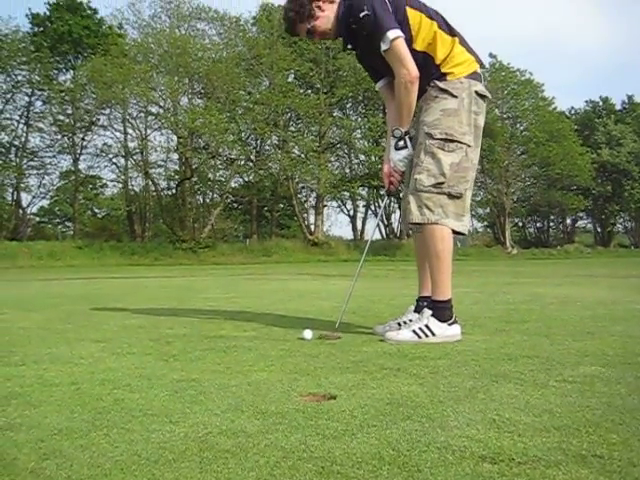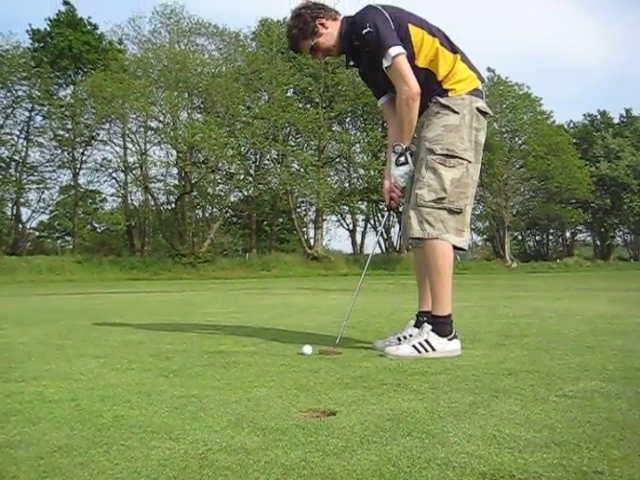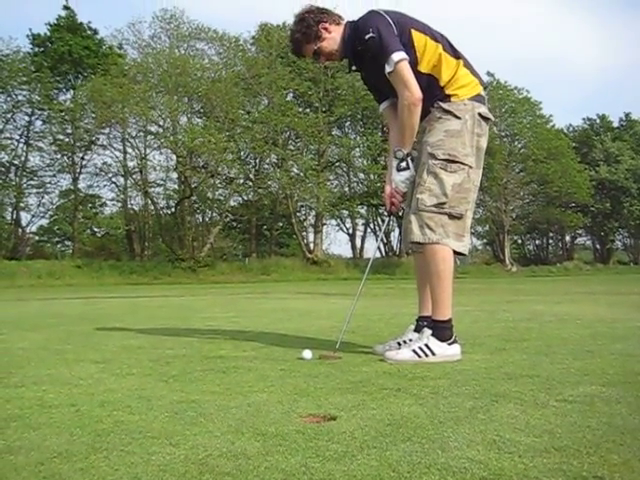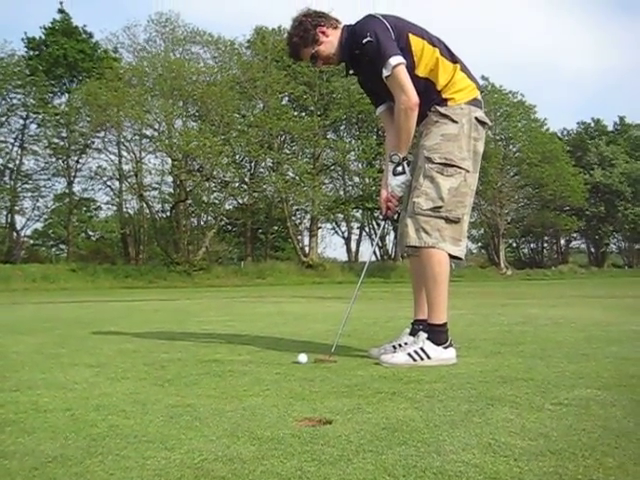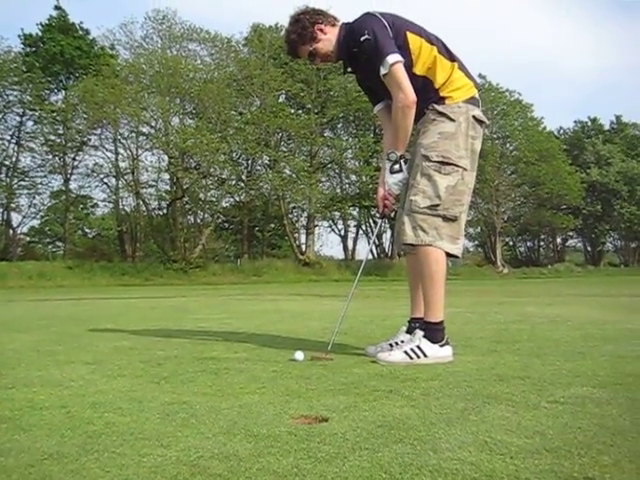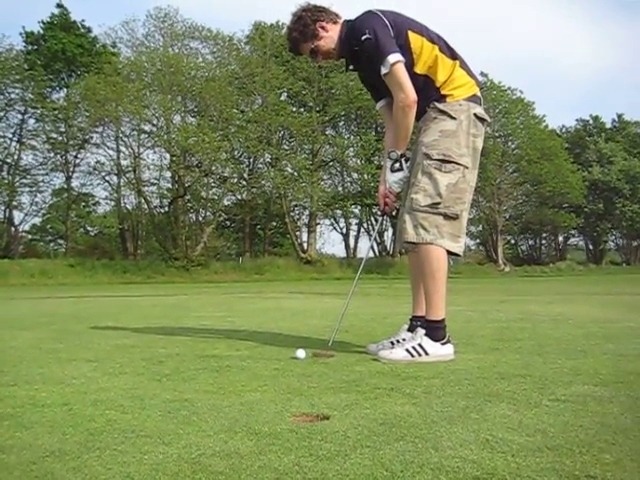
dt=0.4s
person 1, frame 1
right shoulder: (357, 32)
left elbow: (408, 74)
right elbow: (391, 97)
left wrist: (400, 138)
right wrist: (390, 156)
left hip: (455, 85)
right hip: (434, 95)
left knee: (431, 198)
right knee: (418, 204)
left ankle: (442, 316)
right ankle: (425, 308)
person 1, frame 2
right shoulder: (359, 50)
left elbow: (410, 91)
right elbow: (393, 113)
left wrist: (401, 154)
right wrist: (390, 172)
left hip: (456, 100)
right hip: (436, 110)
left knee: (432, 213)
right knee: (417, 217)
left ankle: (442, 331)
right ankle: (424, 322)
person 1, frame 3
left shoulder: (371, 27)
right shoulder: (362, 55)
left elbow: (412, 96)
right elbow: (394, 119)
left wrist: (402, 159)
right wrist: (392, 177)
left hip: (458, 106)
right hip: (439, 115)
left knee: (432, 217)
right knee: (418, 221)
left ankle: (442, 335)
right ankle: (424, 327)
person 1, frame 4
left shoulder: (368, 32)
right shoulder: (360, 60)
left elbow: (409, 101)
right elbow: (391, 123)
left wrist: (398, 164)
right wrist: (388, 182)
left hip: (455, 110)
right hip: (436, 120)
left knee: (428, 222)
right knee: (414, 226)
left ankle: (437, 340)
right ankle: (420, 331)
person 1, frame 5
left shoulder: (367, 29)
right shoulder: (358, 59)
left elbow: (406, 99)
right elbow: (389, 121)
left wrist: (395, 161)
right wrist: (385, 180)
left hip: (453, 107)
right hip: (435, 117)
left knee: (426, 220)
right knee: (412, 223)
left ankle: (434, 337)
right ankle: (417, 328)
person 1, frame 6
left shoulder: (368, 27)
right shoulder: (360, 54)
left elbow: (407, 99)
right elbow: (392, 117)
left wrist: (396, 160)
right wrist: (387, 177)
left hip: (454, 106)
right hip: (438, 114)
left knee: (427, 218)
right knee: (414, 222)
left ankle: (435, 336)
right ankle: (418, 327)
